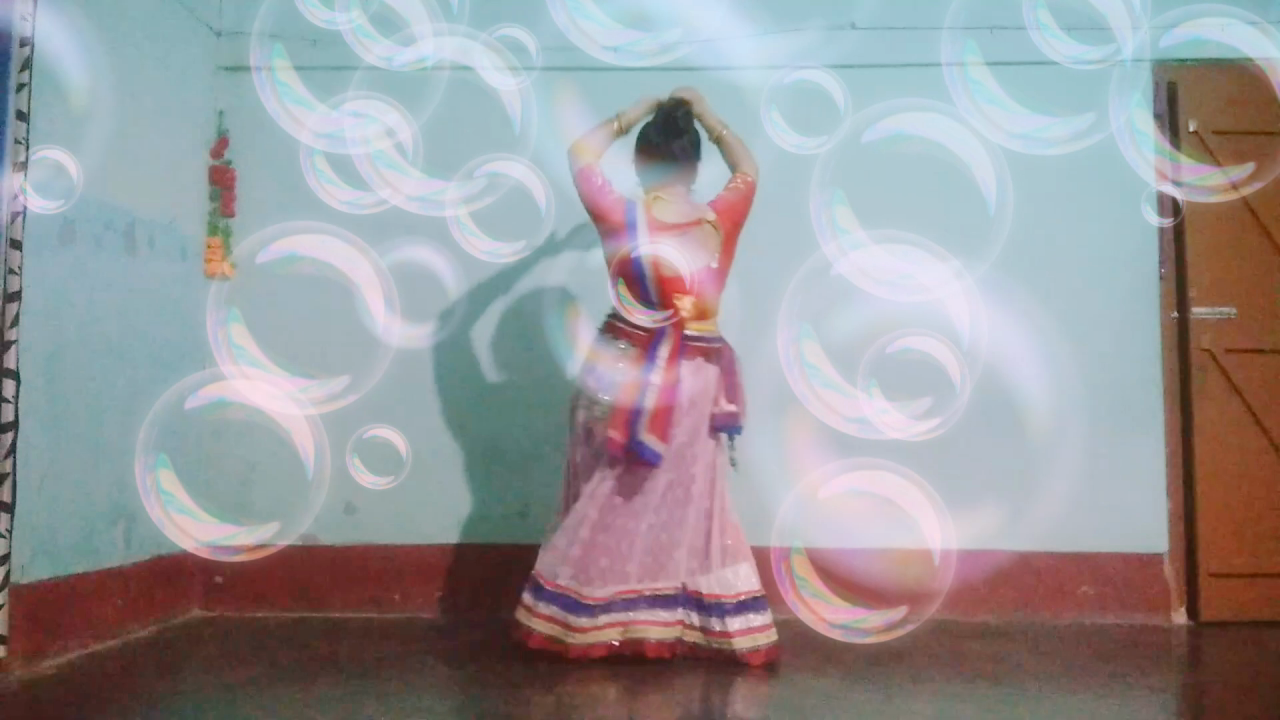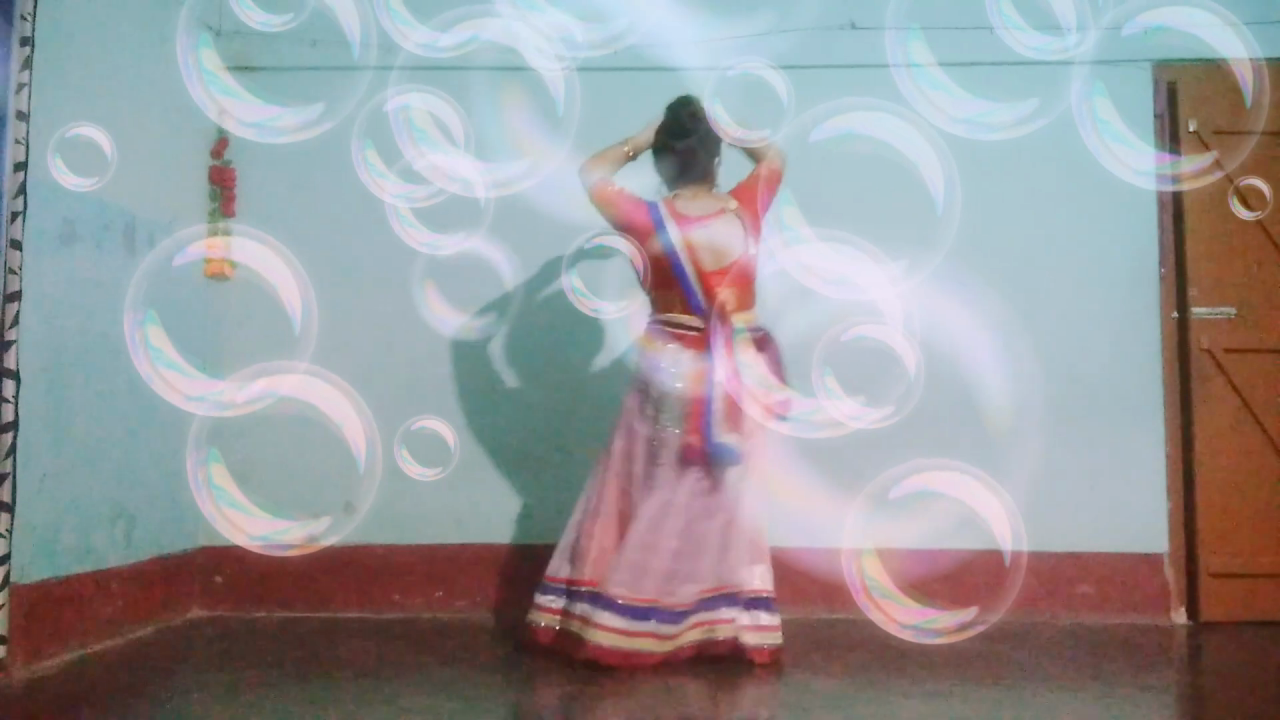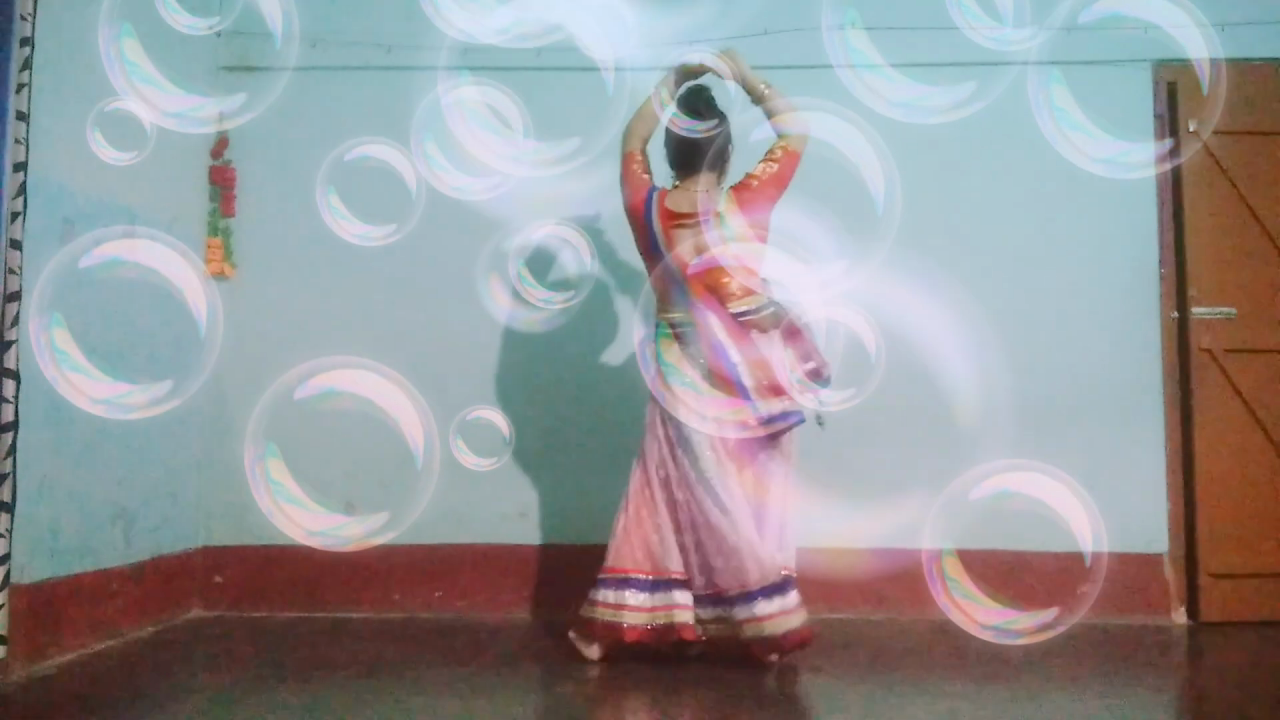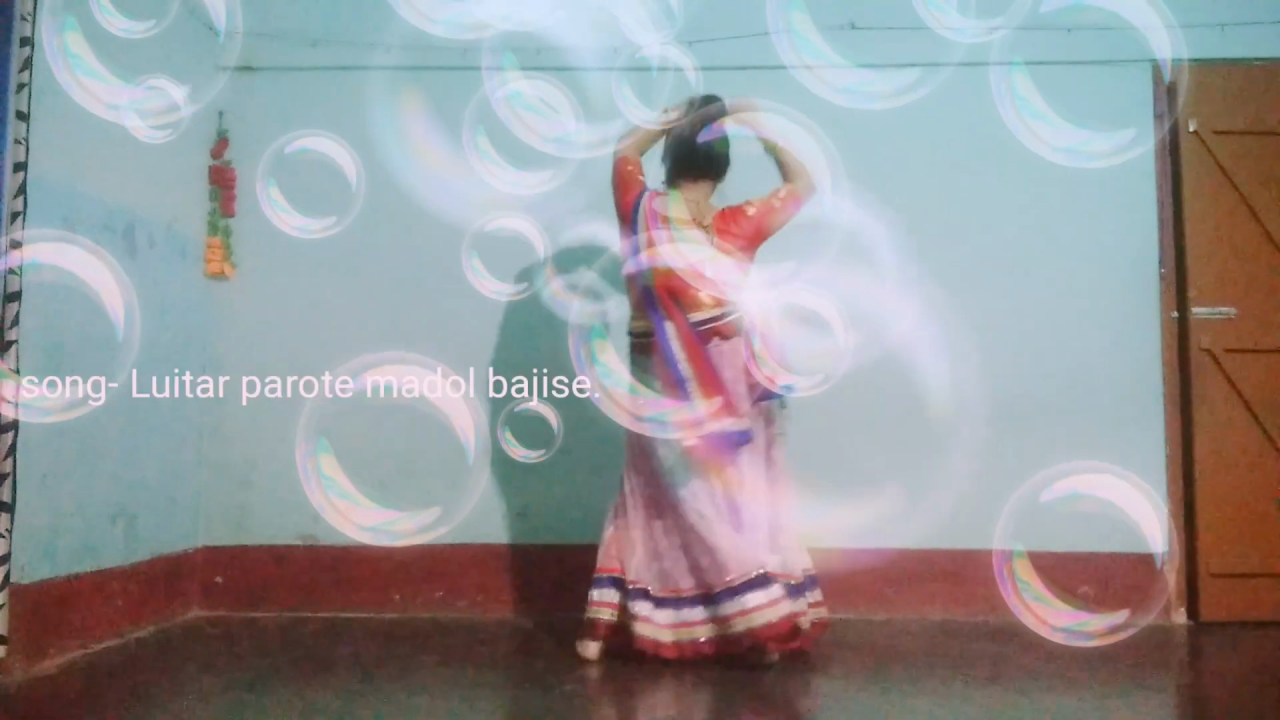
dt=0.3s
person 1, frame 1
left shoulder: (623, 219)
right shoulder: (722, 221)
left elbow: (581, 157)
right elbow: (747, 169)
left wrist: (634, 114)
right wrist: (706, 114)
left hip: (624, 374)
right hip: (694, 384)
left knee: (605, 505)
right knee: (695, 506)
left ankle: (582, 628)
right ankle: (744, 634)
person 1, frame 2
left shoulder: (646, 220)
right shoulder: (744, 213)
left elbow: (590, 177)
right elbow: (774, 160)
left wrist: (642, 140)
right wrist: (722, 136)
left hip: (669, 378)
right hip: (734, 379)
left knee: (638, 501)
right knee: (728, 506)
left ankle: (600, 630)
right ankle: (750, 634)
person 1, frame 3
left shoulder: (646, 207)
right shoulder: (745, 206)
left elbow: (631, 144)
right elbow: (794, 136)
left wrist: (669, 84)
right wrist: (745, 77)
left hip: (688, 370)
right hip: (754, 369)
left knee: (663, 497)
right knee: (757, 500)
left ankle: (604, 631)
right ankle: (766, 630)
person 1, frame 4
left shoulder: (639, 208)
right shoulder: (734, 229)
left elbow: (624, 151)
right elbow: (803, 184)
left wrist: (675, 120)
right wrist: (760, 126)
left hip: (661, 379)
right hip: (728, 376)
left knee: (649, 502)
right knee: (745, 496)
left ankle: (601, 628)
right ankle: (765, 627)
